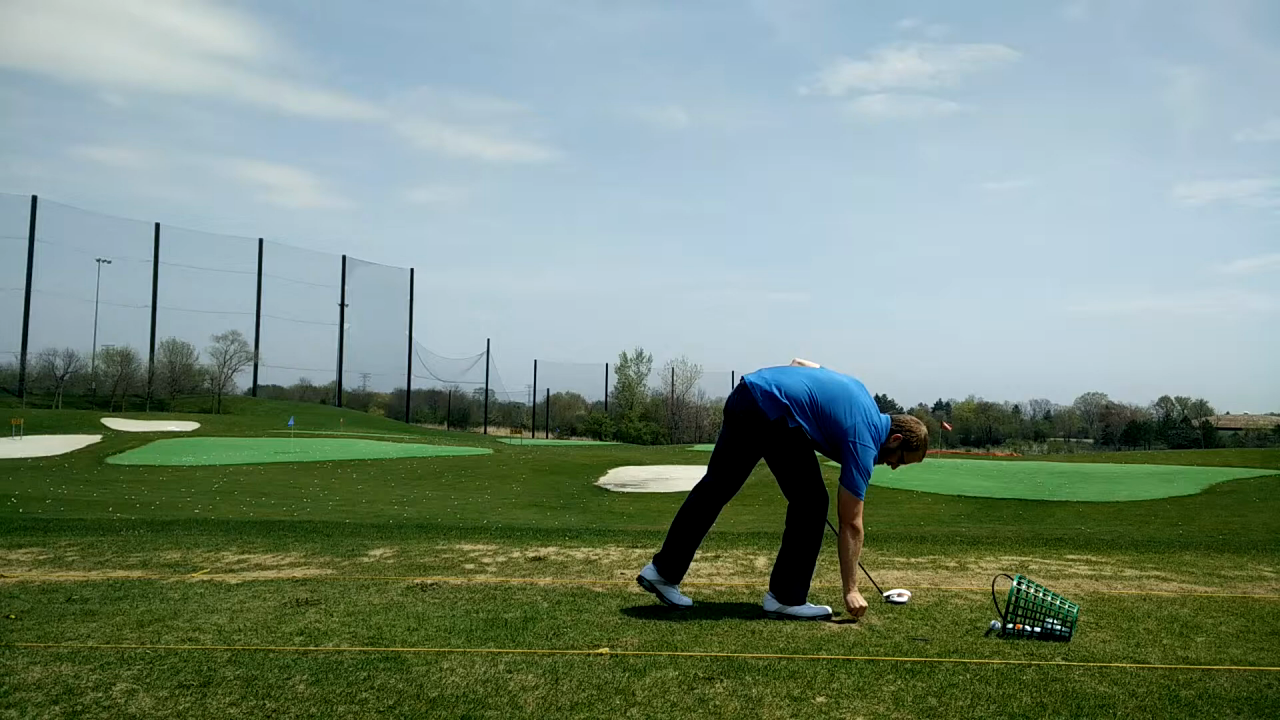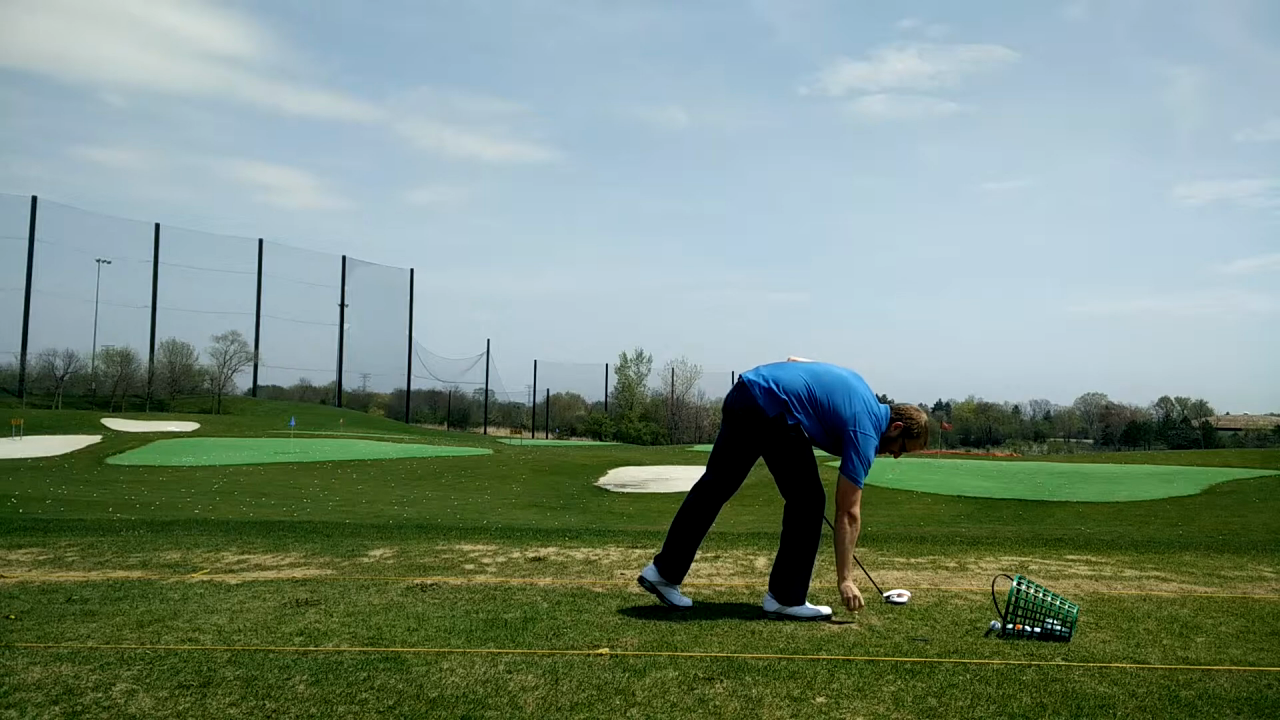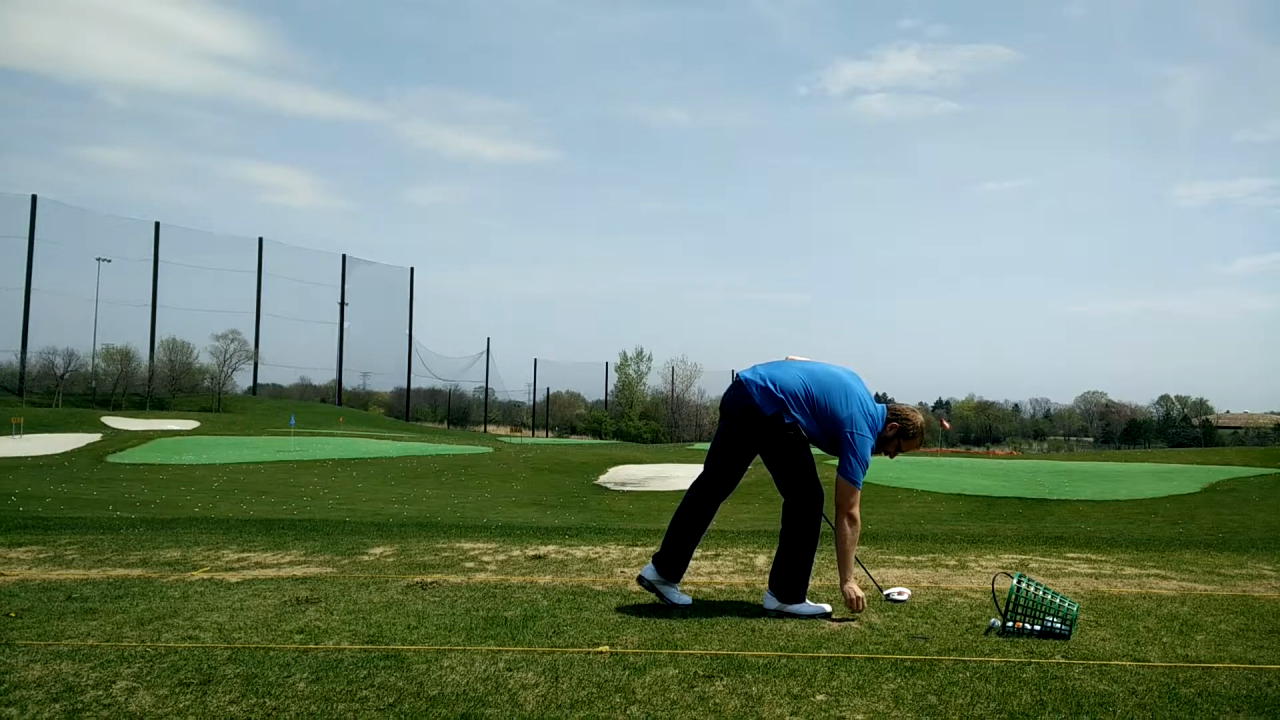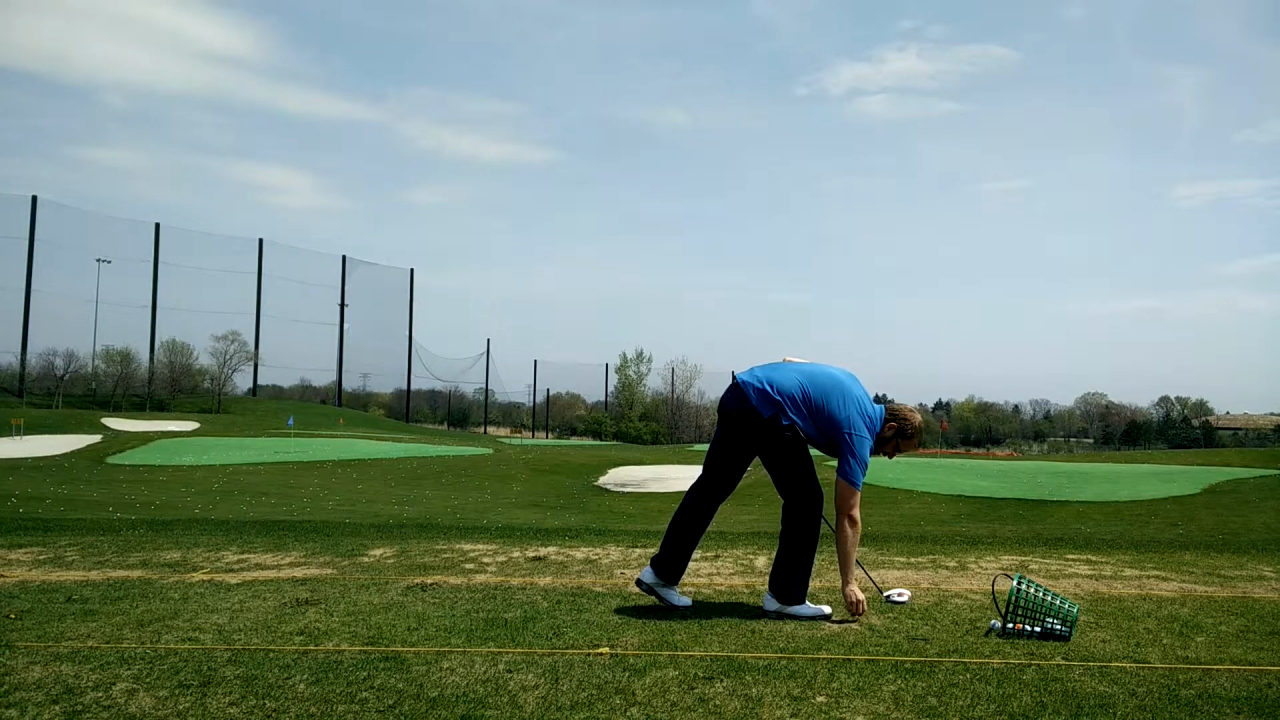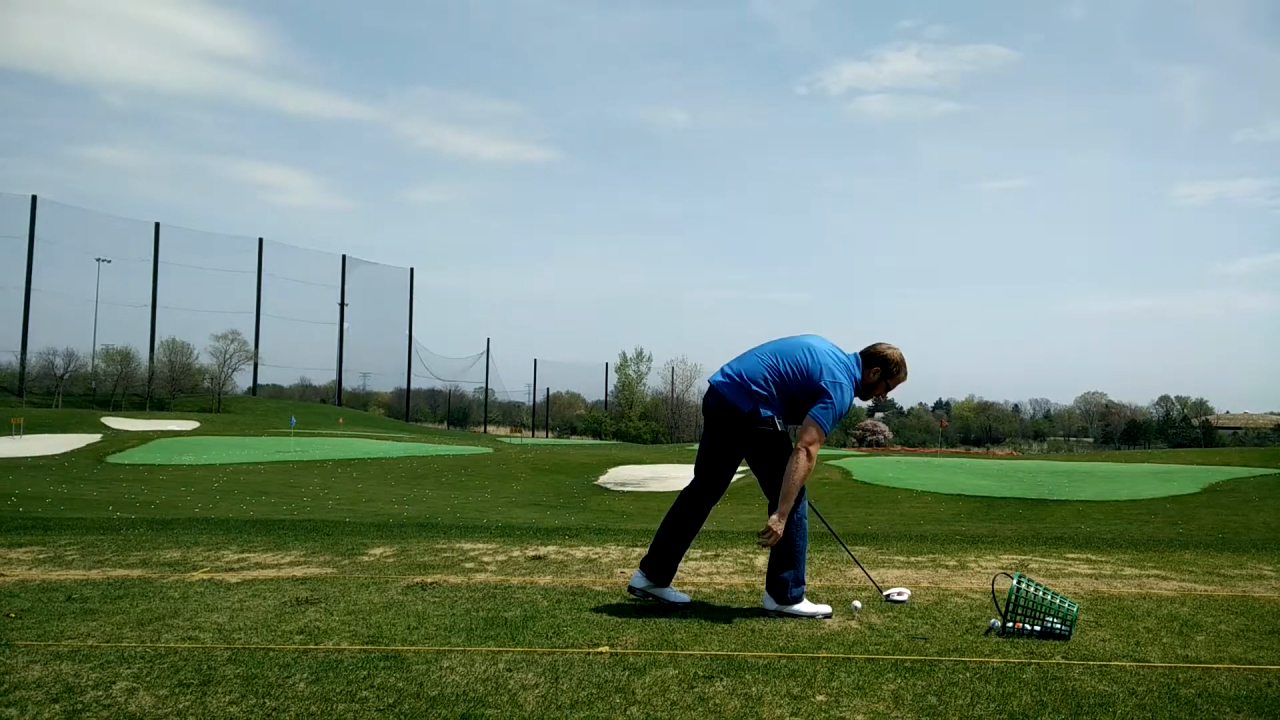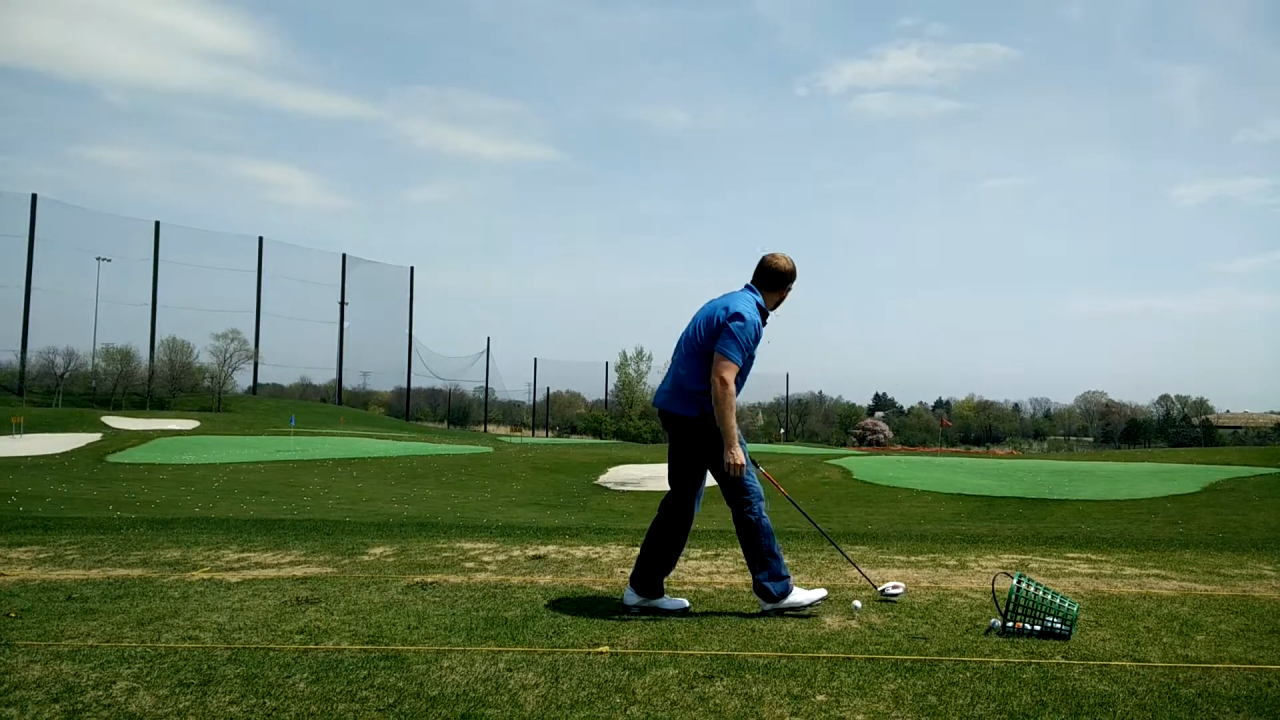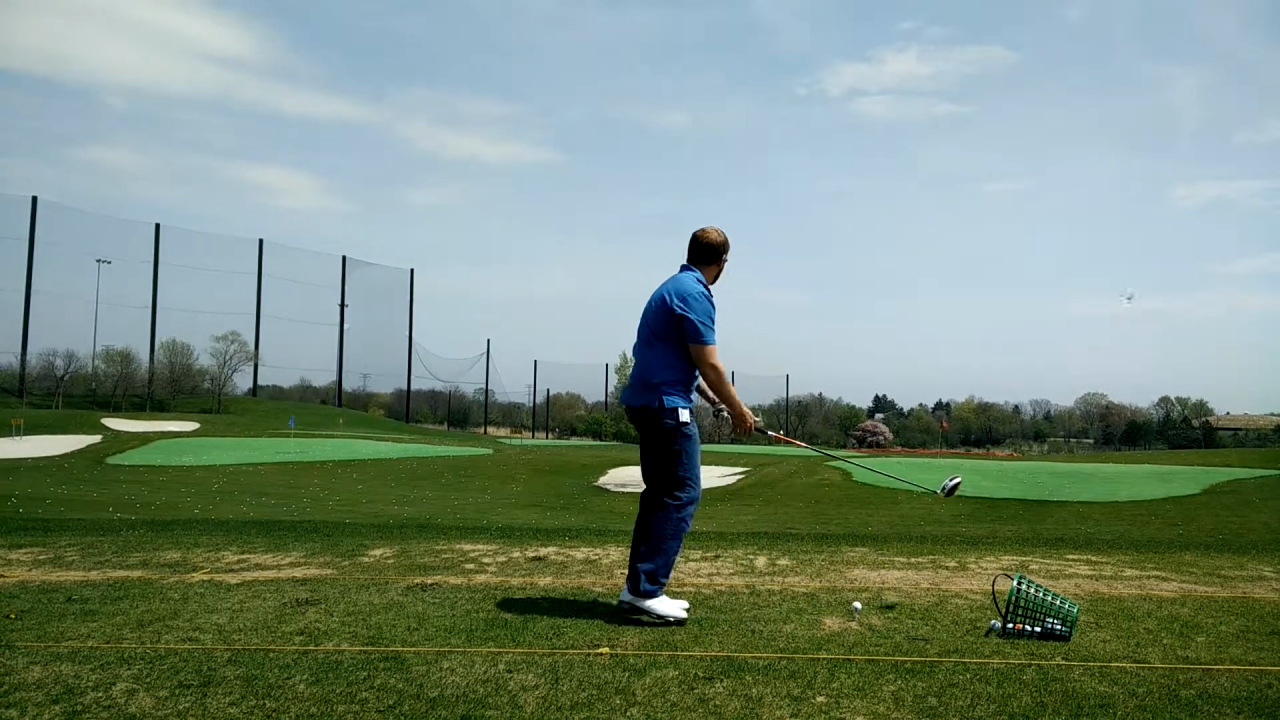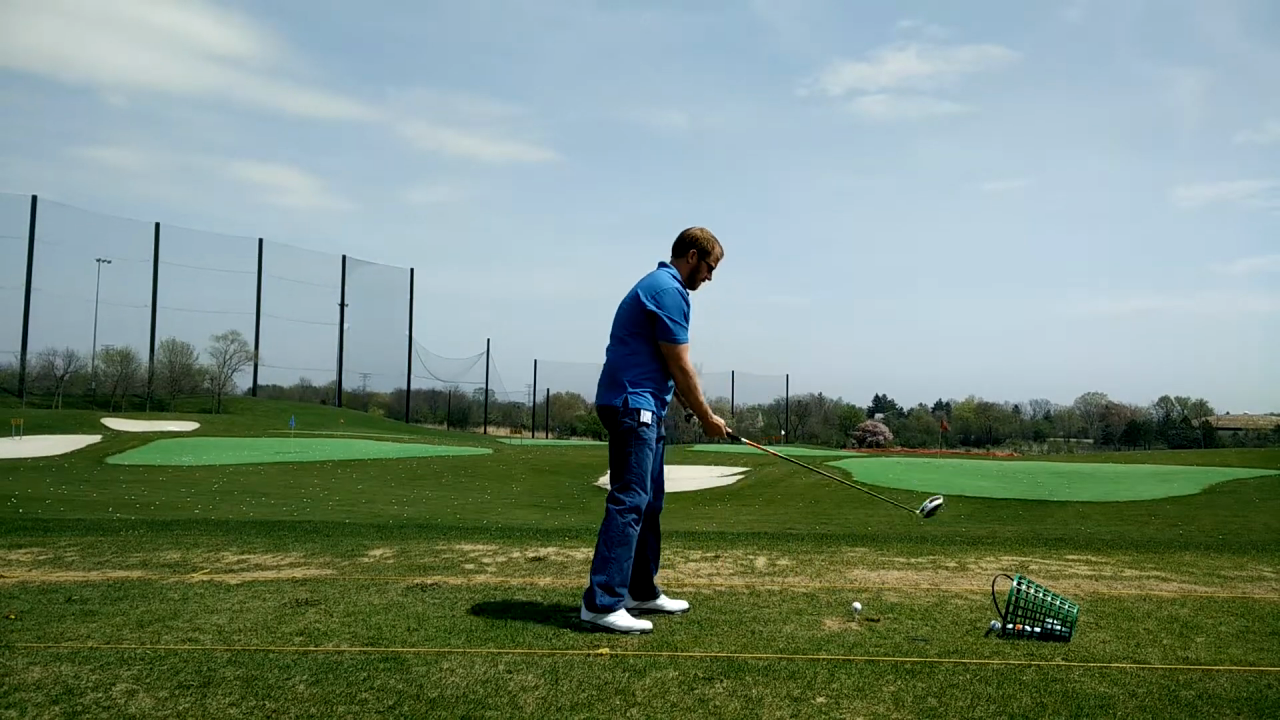
dt=0.4s
person 1, frame 1
left shoulder: (862, 400)
right shoulder: (864, 441)
left elbow: (800, 363)
right elbow: (851, 524)
right wrist: (851, 590)
left hip: (746, 396)
right hip: (774, 414)
left knee: (715, 488)
right knee: (811, 503)
left ankle: (662, 571)
right ankle: (787, 597)
person 1, frame 2
left shoulder: (860, 391)
right shoulder: (865, 431)
left elbow: (794, 361)
right elbow: (848, 513)
right wrist: (845, 578)
left hip: (745, 394)
right hip: (773, 412)
left knee: (713, 487)
right knee: (807, 501)
left ankle: (664, 571)
right ankle: (786, 598)
person 1, frame 3
left shoulder: (856, 391)
right shoulder: (861, 431)
left elbow: (793, 359)
right elbow: (847, 514)
right wrist: (847, 580)
left hip: (741, 393)
right hip: (770, 410)
left knee: (710, 486)
right knee: (806, 500)
left ankle: (662, 570)
right ankle: (786, 595)
person 1, frame 4
left shoulder: (853, 389)
right shoulder: (859, 433)
left elbow: (789, 362)
right elbow: (848, 516)
right wrist: (849, 583)
left hip: (739, 395)
right hip: (768, 414)
left knee: (709, 488)
right knee: (806, 501)
left ankle: (660, 573)
right ankle: (786, 597)
person 1, frame 5
left shoulder: (827, 349)
right shoulder: (840, 385)
left elbow: (774, 369)
right elbow: (806, 452)
right wrist: (781, 514)
left hip: (720, 393)
right hip: (749, 408)
left knee: (704, 489)
right knee: (792, 499)
left ankle: (651, 575)
right ankle: (786, 596)
person 1, frame 6
left shoulder: (726, 302)
right shoulder: (746, 315)
right elbow: (722, 380)
left wrist: (728, 437)
right wrist: (731, 444)
left hip: (676, 407)
right hip: (699, 413)
left knee: (683, 498)
right knee: (747, 498)
left ankle: (644, 588)
right ankle: (775, 590)
person 1, frame 7
left shoulder: (674, 288)
right shoulder: (694, 294)
right elbow: (708, 365)
left wrist: (717, 402)
right wrist: (737, 409)
left hip: (647, 402)
right hip: (665, 405)
left knee: (660, 495)
right knee: (682, 493)
left ankle: (646, 586)
right ankle: (643, 586)
person 1, frame 8
left shoulder: (657, 285)
right shoulder: (669, 290)
right elbow: (680, 366)
left wrist: (694, 411)
right wrist: (706, 416)
left hip: (637, 405)
right hip: (632, 406)
left knee: (649, 502)
right knee: (629, 499)
left ankle: (641, 590)
right ankle: (601, 602)
